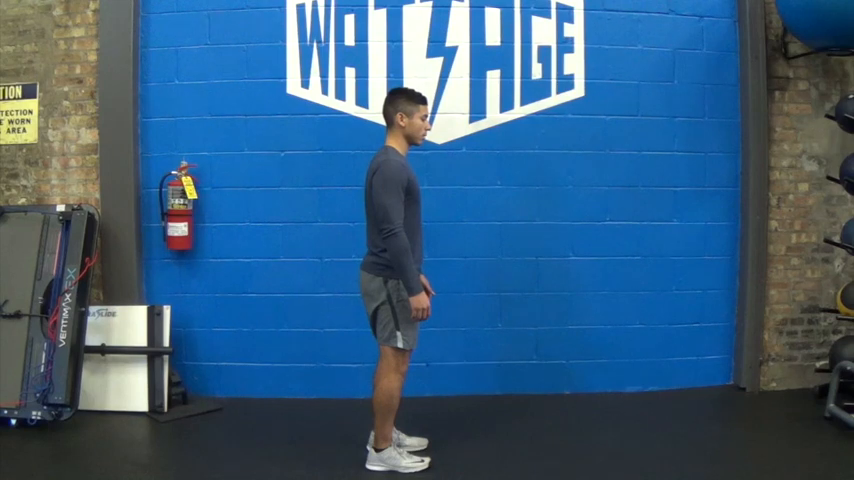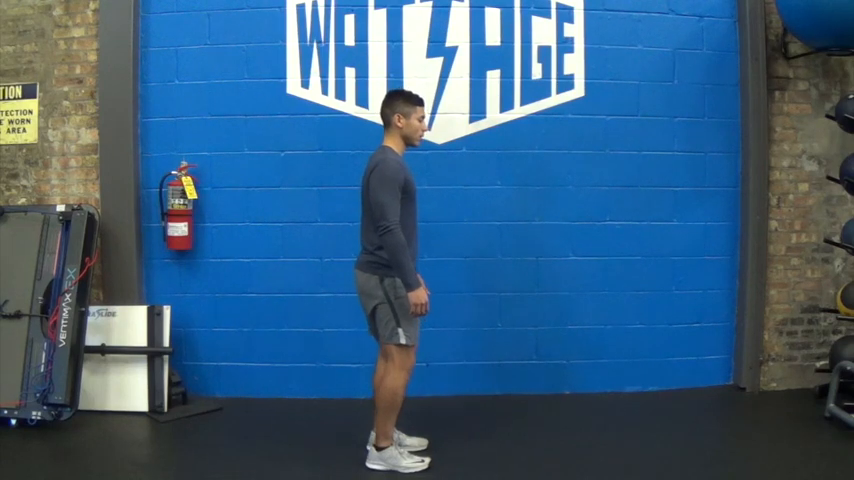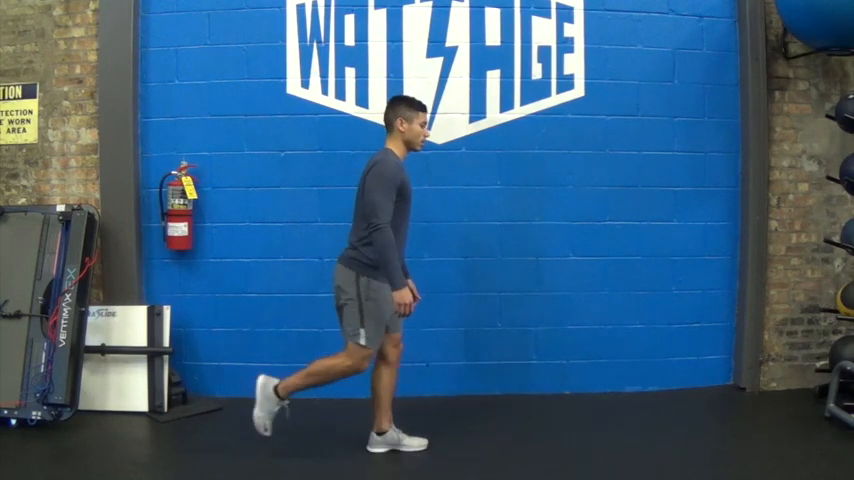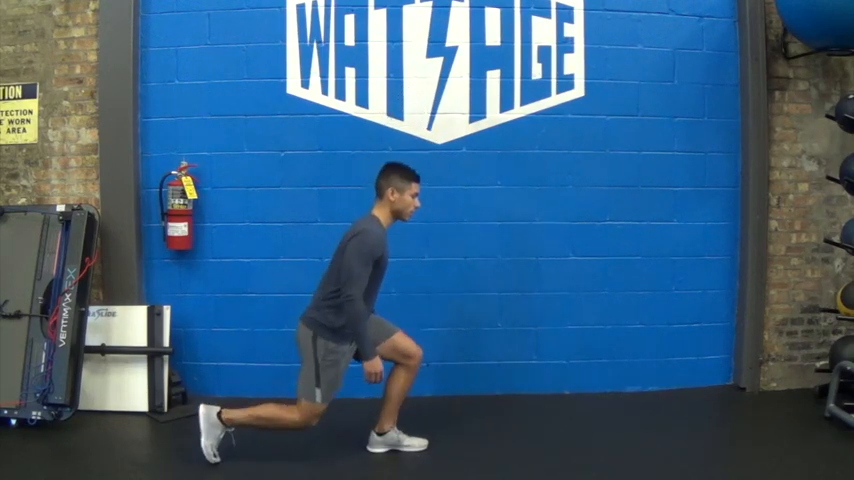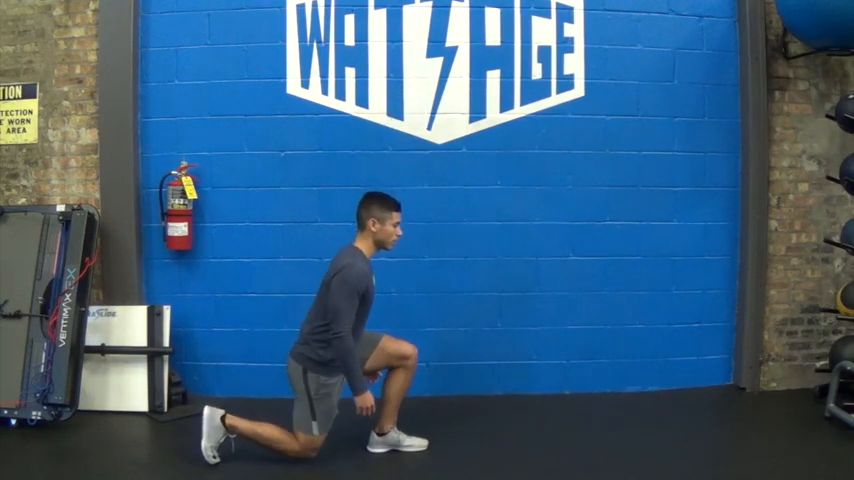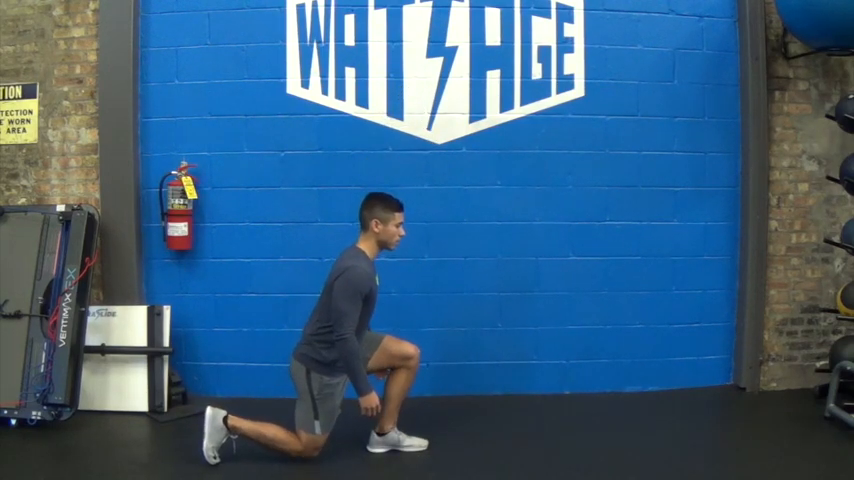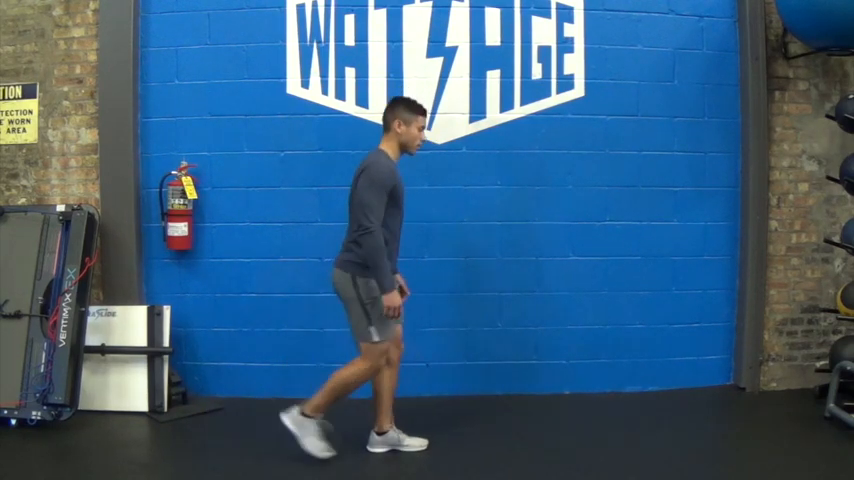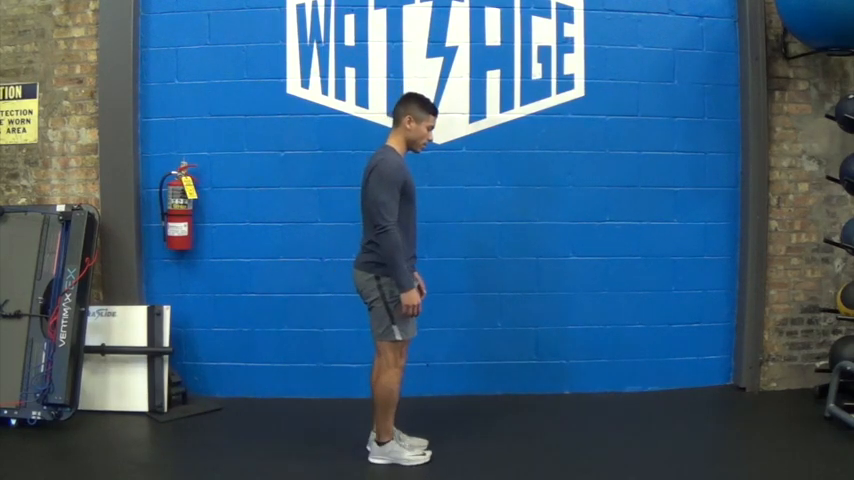
dt=0.5s
person 1, frame 1
left shoulder: (394, 163)
right shoulder: (390, 167)
right elbow: (392, 233)
left wrist: (416, 275)
right wrist: (413, 288)
left hip: (392, 276)
right hip: (389, 280)
left knee: (393, 360)
right knee: (395, 363)
left ankle: (385, 434)
right ankle: (381, 451)
person 1, frame 2
left shoulder: (390, 162)
right shoulder: (388, 165)
right elbow: (389, 230)
left wrist: (412, 275)
right wrist: (411, 284)
left hip: (385, 273)
right hip: (384, 277)
left knee: (391, 357)
right knee: (402, 361)
left ankle: (385, 434)
right ankle: (382, 450)
person 1, frame 3
left shoulder: (391, 166)
right shoulder: (386, 166)
right elbow: (379, 228)
left wrist: (404, 277)
right wrist: (396, 285)
left hip: (375, 274)
right hip: (364, 275)
left knee: (392, 351)
right knee: (357, 358)
left ankle: (383, 432)
right ankle: (278, 390)
person 1, frame 4
left shoulder: (372, 230)
right shoulder: (369, 236)
right elbow: (351, 297)
left wrist: (370, 341)
right wrist: (369, 355)
left hip: (348, 322)
right hip: (329, 332)
left knee: (411, 355)
right knee: (305, 415)
left ankle: (384, 433)
right ankle: (220, 418)
person 1, frame 5
left shoulder: (356, 259)
right shoulder: (353, 270)
right elbow: (339, 335)
left wrist: (363, 363)
right wrist: (359, 389)
left hip: (334, 350)
right hip: (319, 363)
left knee: (407, 355)
right knee: (305, 448)
left ankle: (385, 433)
right ankle: (224, 422)
person 1, frame 6
left shoulder: (360, 260)
right shoulder: (355, 272)
right elbow: (343, 338)
left wrist: (368, 360)
right wrist: (364, 391)
left hip: (338, 349)
right hip: (322, 363)
left knee: (409, 355)
right knee: (307, 448)
left ankle: (384, 433)
right ankle: (226, 422)
person 1, frame 7
left shoulder: (384, 166)
right shoulder: (378, 168)
right elbow: (369, 231)
left wrist: (393, 274)
right wrist: (387, 288)
left hip: (374, 274)
right hip: (361, 275)
left knee: (393, 351)
right knee: (375, 357)
left ankle: (383, 433)
right ankle: (307, 413)
person 1, frame 8
left shoulder: (391, 162)
right shoulder: (388, 166)
right elbow: (386, 231)
left wrist: (410, 273)
right wrist: (405, 286)
left hip: (387, 273)
right hip: (384, 277)
left knee: (389, 356)
right knee: (392, 359)
left ankle: (386, 433)
right ankle: (384, 444)
